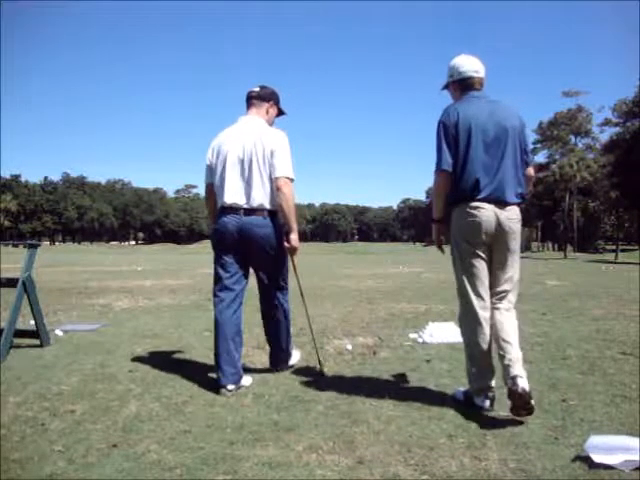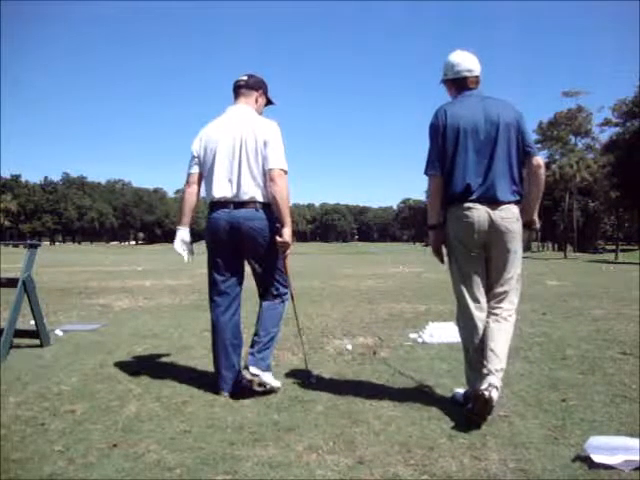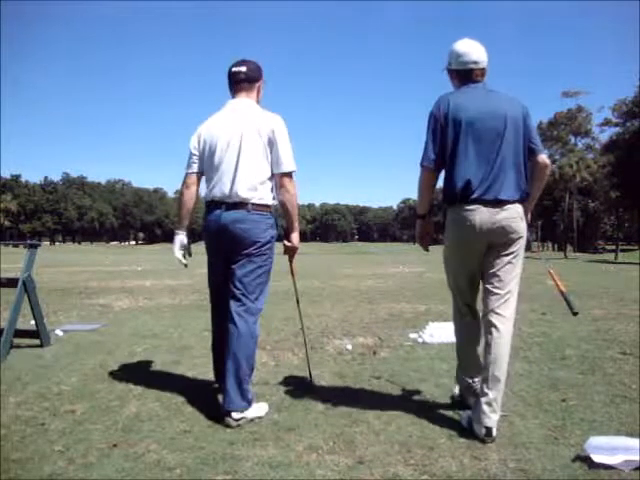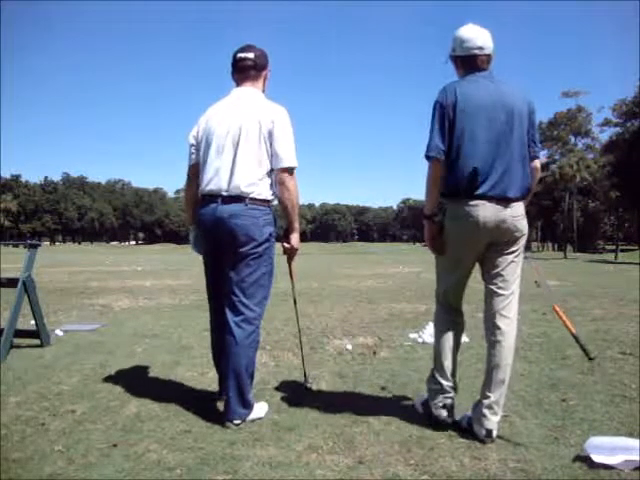
dt=0.3s
person 1, frame 1
left shoulder: (453, 114)
right shoulder: (512, 116)
left elbow: (444, 175)
right elbow: (529, 174)
left wrist: (437, 219)
left hip: (470, 213)
right hip: (509, 214)
left knee: (476, 305)
right knee: (504, 302)
left ankle: (481, 390)
right ankle: (516, 379)
person 1, frame 2
left shoulder: (444, 115)
right shoulder: (509, 111)
left elbow: (436, 178)
right elbow: (536, 165)
left wrist: (434, 227)
right wrist: (531, 210)
left hip: (464, 215)
right hip: (507, 214)
left knee: (472, 307)
right knee: (503, 305)
left ankle: (477, 388)
right ankle: (490, 385)
person 1, frame 3
left shoulder: (446, 106)
right shoulder: (515, 107)
left elbow: (430, 169)
right elbow: (542, 163)
left wrist: (422, 216)
right wrist: (527, 206)
left hip: (465, 215)
right hip: (510, 216)
left knee: (465, 307)
right knee: (500, 313)
left ankle: (470, 388)
right ankle: (486, 414)
person 1, frame 4
left shoulder: (451, 94)
right shoulder: (521, 100)
left elbow: (438, 162)
right elbow: (535, 167)
left wrist: (430, 217)
left hip: (464, 211)
right hip: (511, 214)
left knee: (448, 306)
right knee: (502, 316)
left ankle: (440, 401)
right ankle: (488, 417)
person 2, frame 1
left shoulder: (220, 140)
right shoulder: (274, 137)
left elbow: (210, 193)
right elbow: (282, 187)
left wrist: (217, 227)
right wrist: (293, 230)
left hip: (227, 222)
right hip: (263, 222)
left knee: (227, 298)
right knee: (275, 294)
left ankle: (229, 375)
right ankle: (281, 358)
person 2, frame 2
left shoulder: (207, 131)
right shoulder: (265, 126)
left elbow: (192, 185)
right elbow: (276, 179)
left wrist: (183, 227)
right wrist: (286, 225)
left hip: (219, 217)
right hip: (257, 216)
left knee: (224, 299)
right knee: (275, 291)
left ankle: (228, 378)
right ankle: (257, 363)
person 2, frame 3
left shoulder: (207, 126)
right shoulder: (270, 122)
left elbow: (189, 184)
right elbow: (285, 183)
left wrist: (181, 230)
right wrist: (294, 228)
left hip: (215, 219)
right hip: (254, 220)
left knee: (222, 306)
right knee: (244, 308)
left ankle: (226, 383)
right ankle: (237, 401)
person 2, frame 4
left shoulder: (209, 115)
right shoulder: (273, 113)
left elbow: (193, 179)
right elbow: (284, 178)
left wrist: (194, 225)
right wrist: (293, 228)
left hip: (210, 213)
right hip: (251, 215)
left knee: (220, 307)
right knee: (244, 311)
left ankle: (227, 386)
right ankle: (238, 406)
